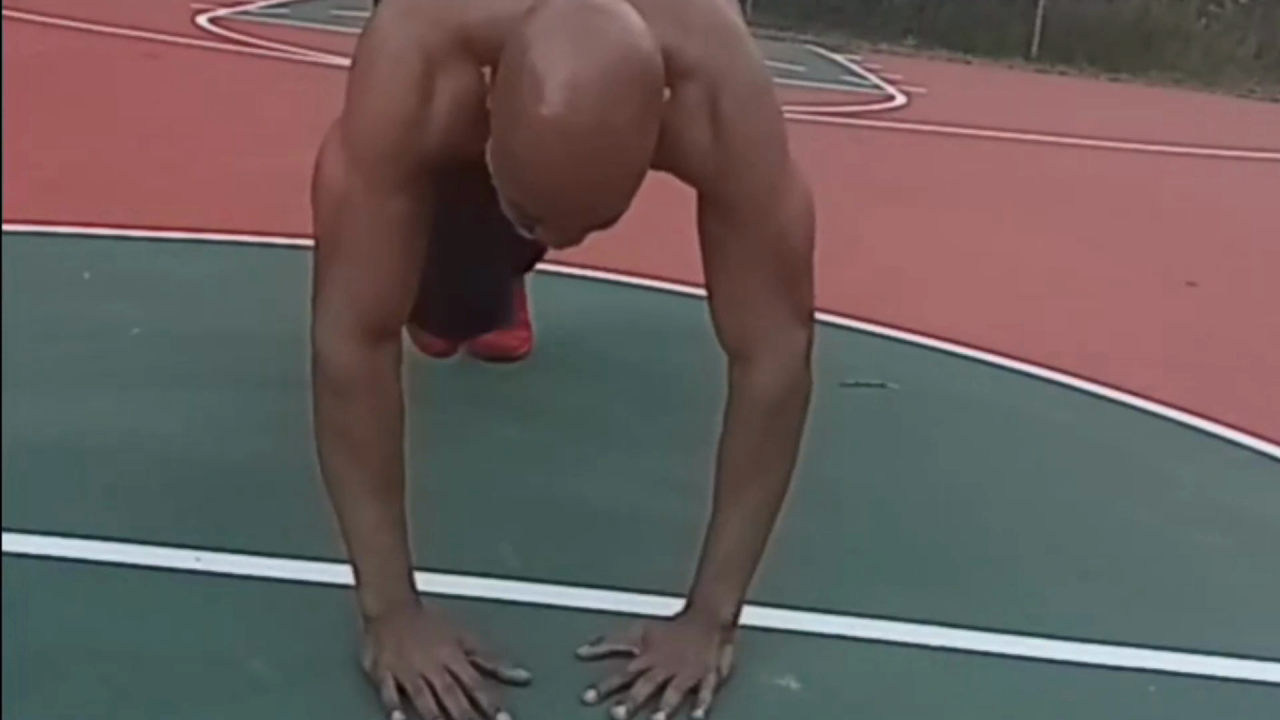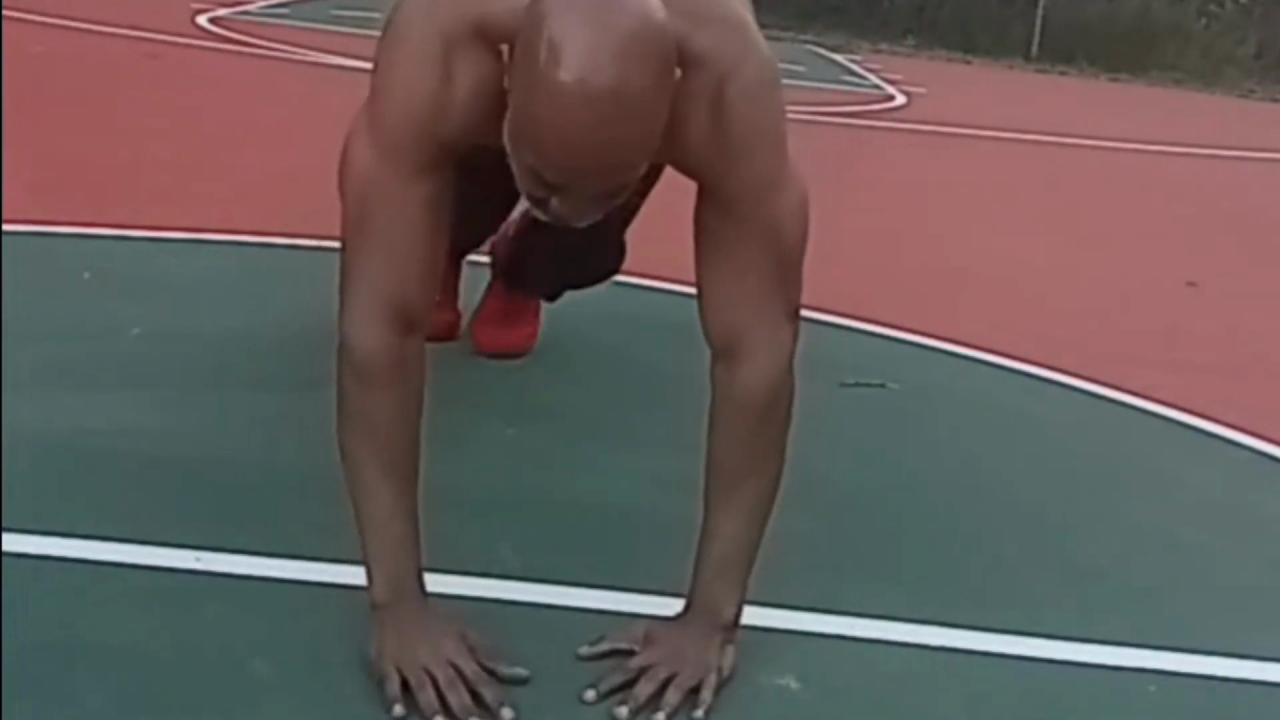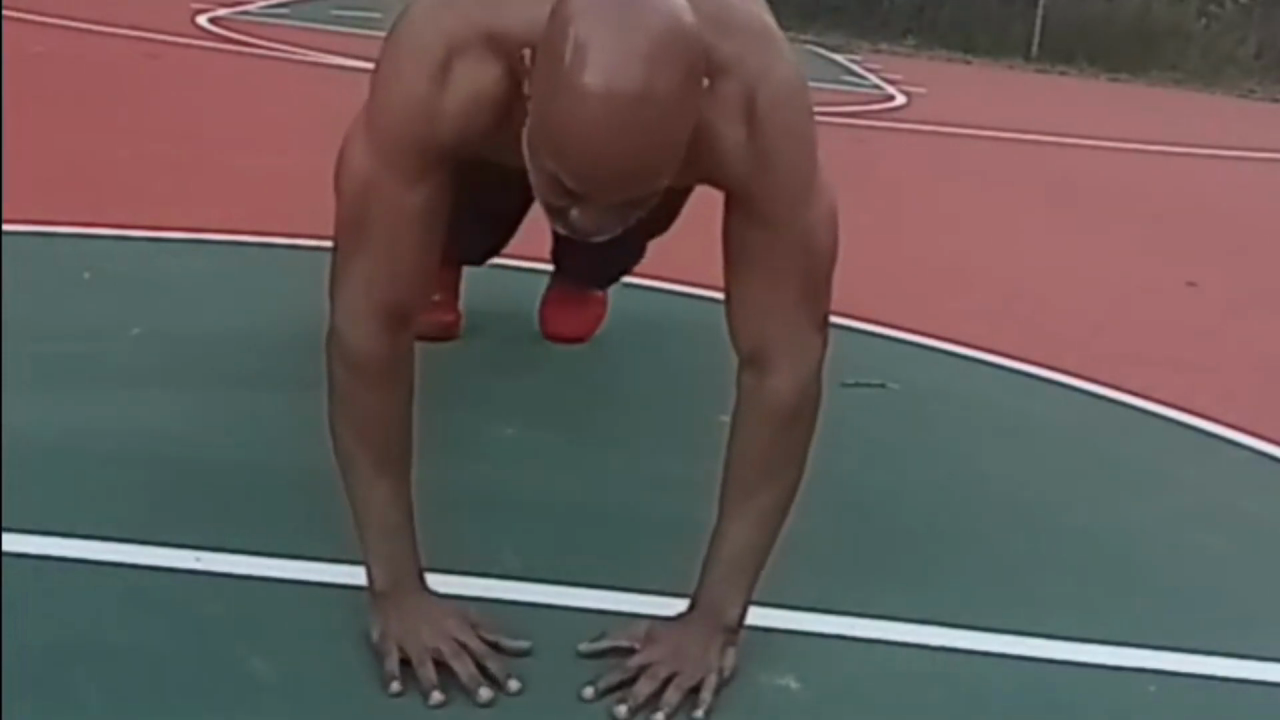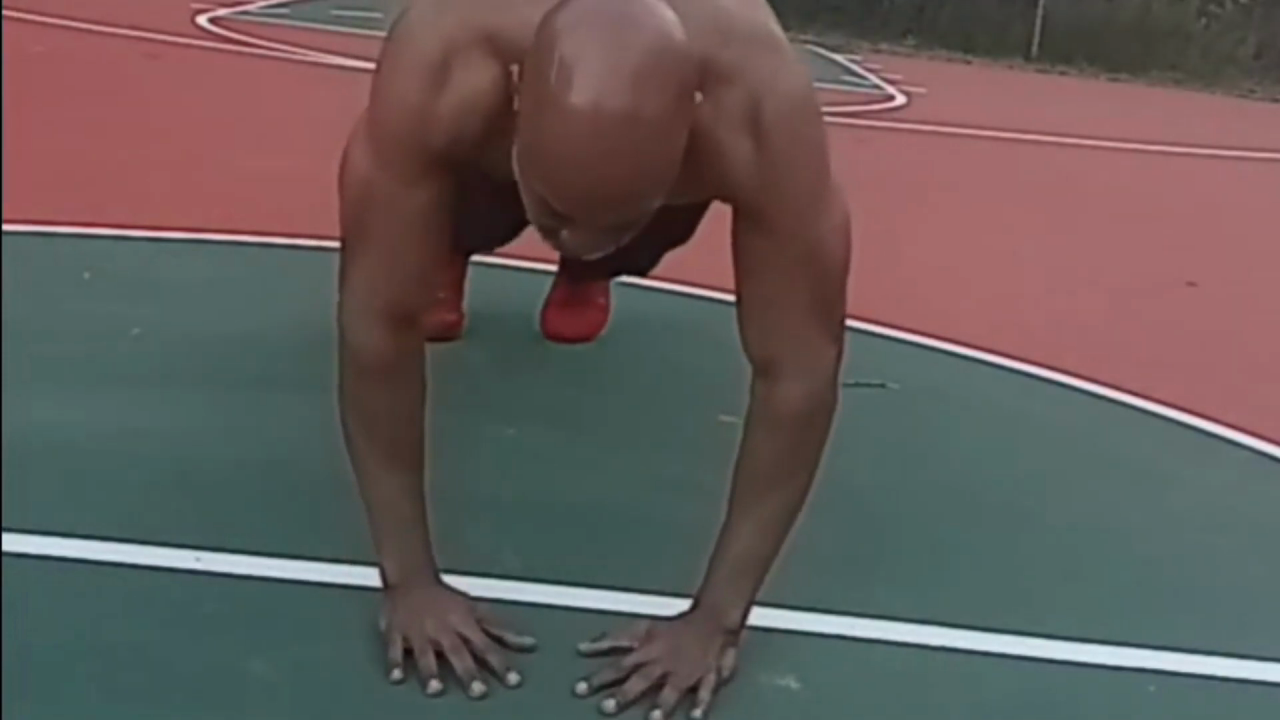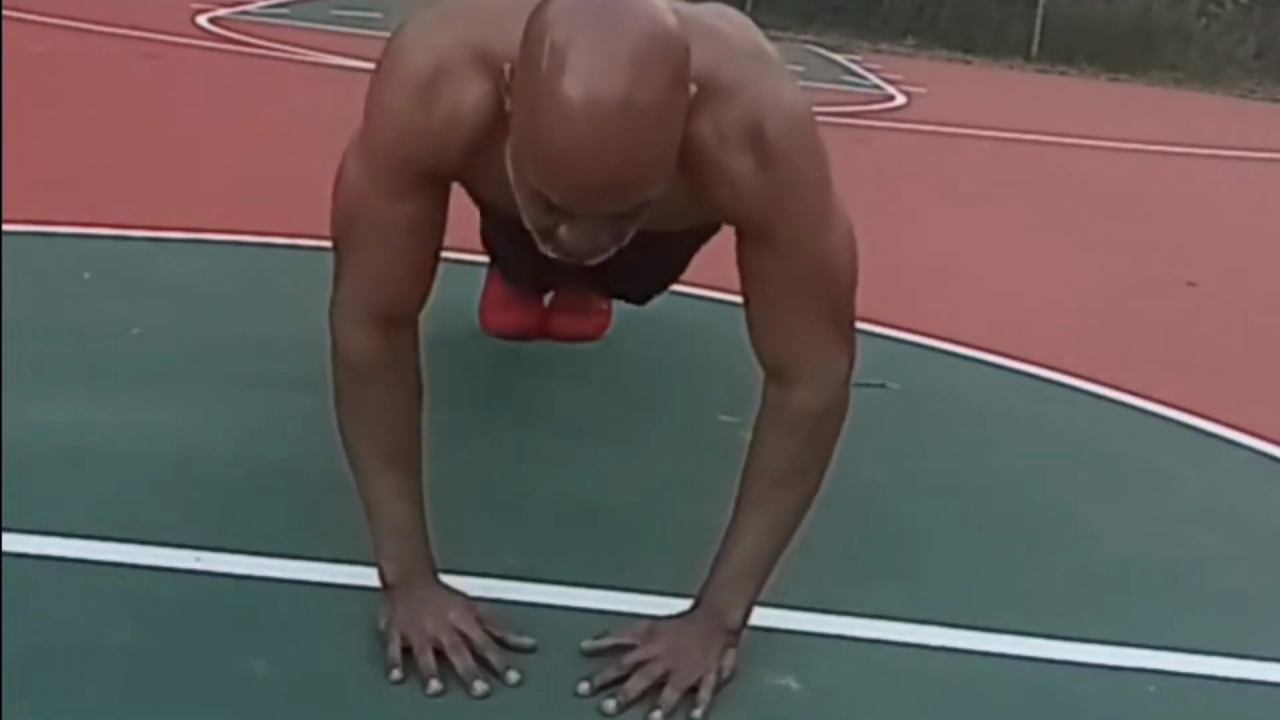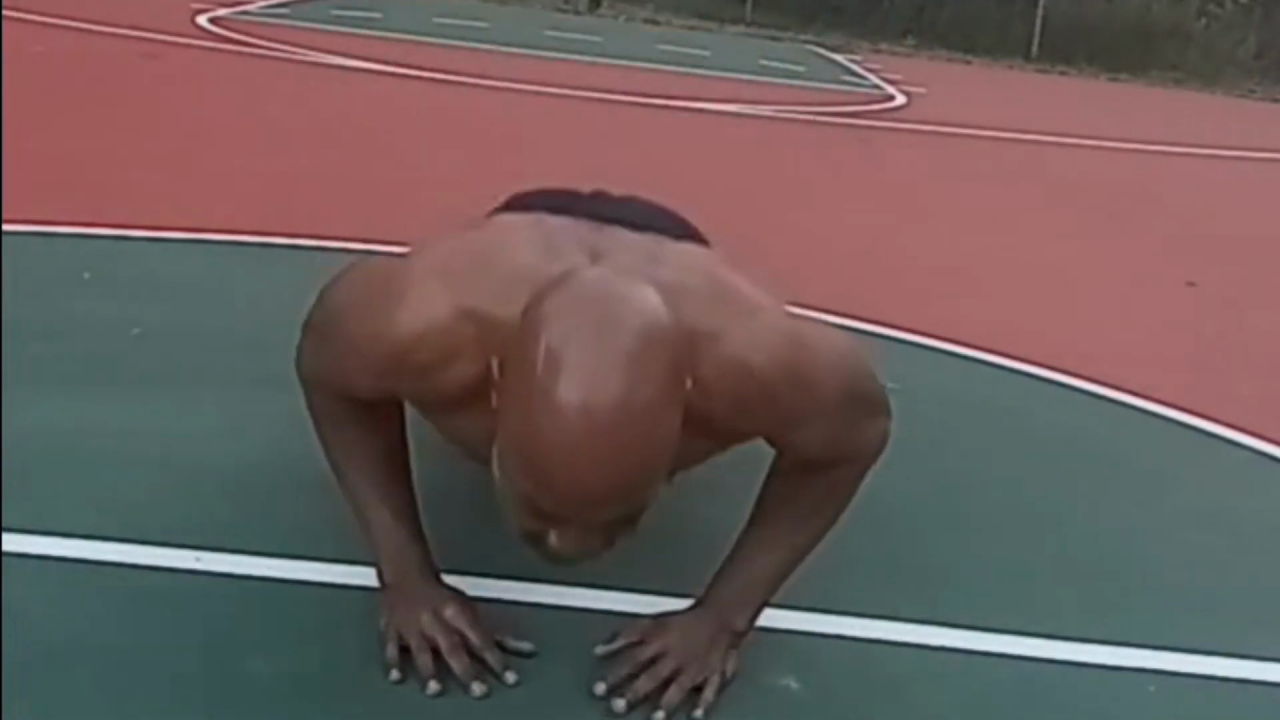
dt=0.3s
person 1, frame 1
left shoulder: (722, 98)
right shoulder: (413, 66)
left elbow: (771, 352)
right elbow: (354, 338)
left wrist: (710, 617)
right wrist: (389, 610)
right knee: (456, 303)
left ankle: (491, 271)
person 1, frame 2
left shoulder: (731, 87)
left elbow: (756, 351)
right elbow: (378, 328)
left wrist: (711, 615)
right wrist: (397, 601)
left ankle: (526, 269)
right ankle: (441, 260)
person 1, frame 3
left shoulder: (759, 105)
right shoulder: (441, 70)
left elbow: (782, 363)
right elbow: (369, 324)
left wrist: (716, 616)
right wrist: (397, 591)
left ankle: (584, 271)
right ankle: (442, 261)
person 1, frame 4
left shoulder: (765, 115)
right shoulder: (441, 73)
left elbow: (797, 370)
right elbow: (378, 324)
left wrist: (717, 617)
right wrist: (409, 580)
left ankle: (585, 280)
right ankle: (460, 245)
person 1, frame 5
left shoulder: (761, 131)
right shoulder: (433, 87)
left elbow: (809, 376)
right elbow: (372, 326)
left wrist: (719, 617)
right wrist: (406, 580)
left ankle: (592, 282)
right ankle: (521, 270)
person 1, frame 6
left shoulder: (752, 357)
right shoulder: (424, 324)
left elbow: (860, 433)
right elbow: (325, 374)
left wrist: (723, 618)
right wrist: (405, 578)
